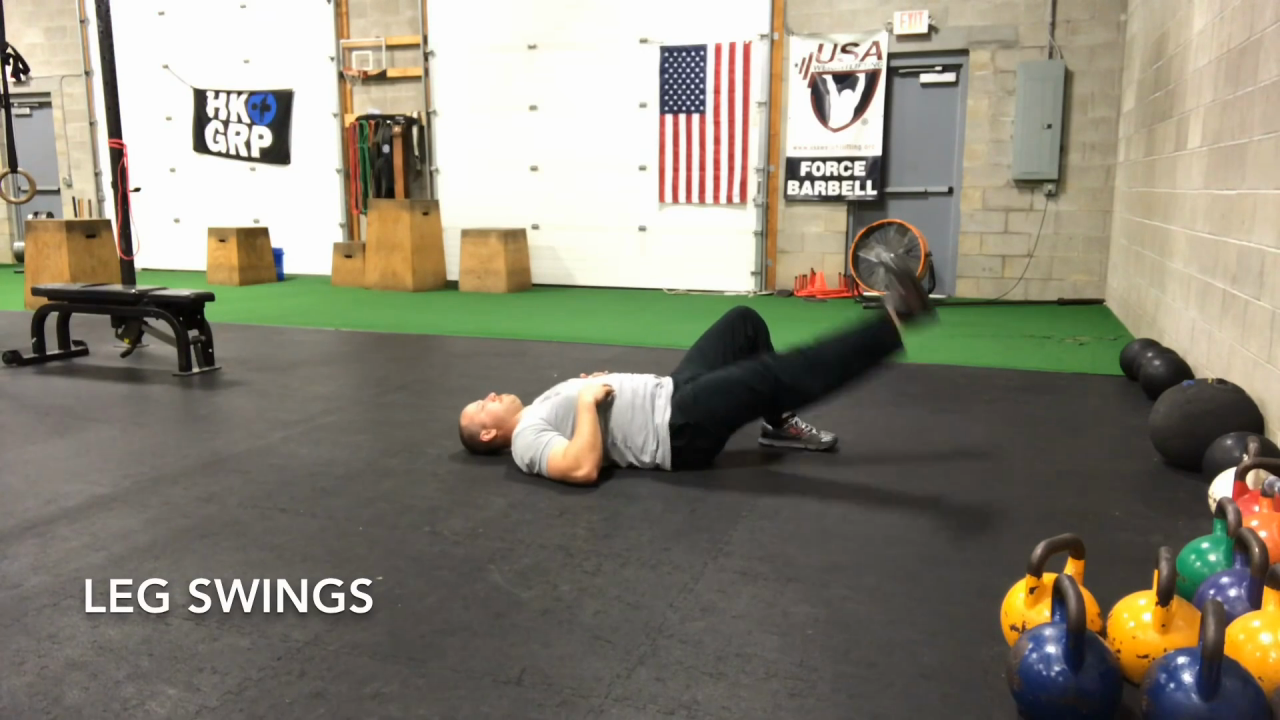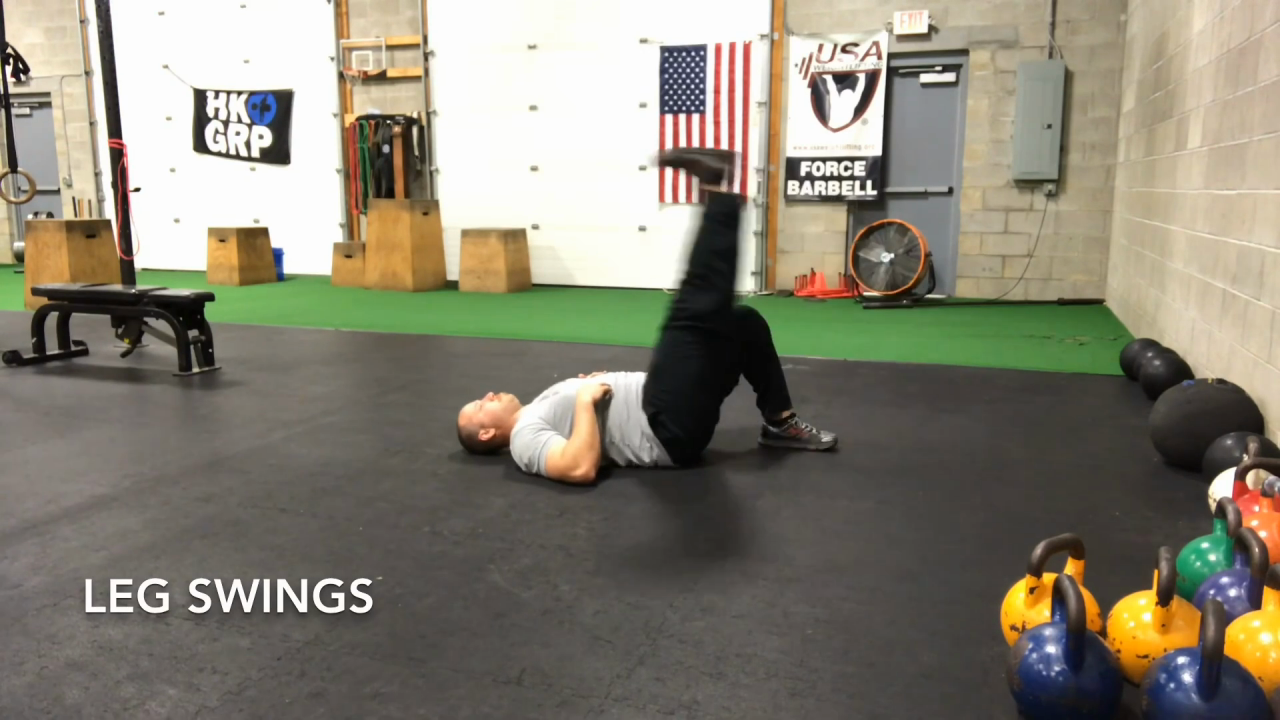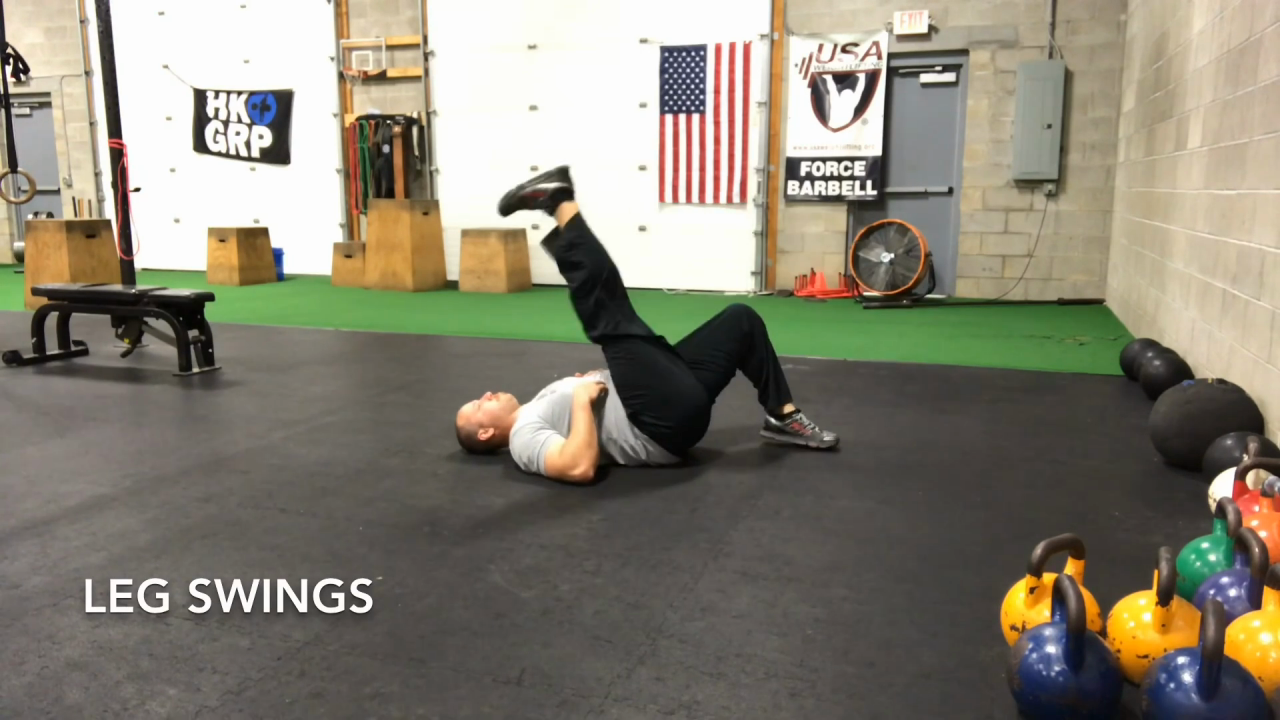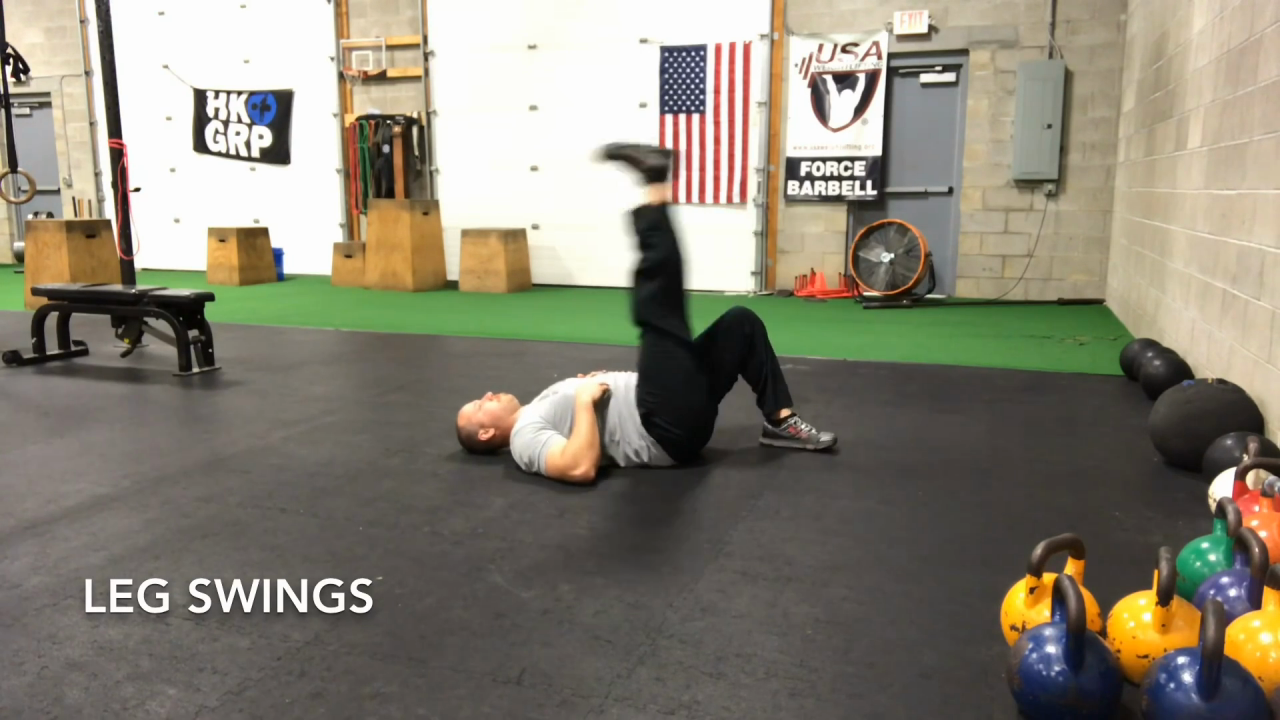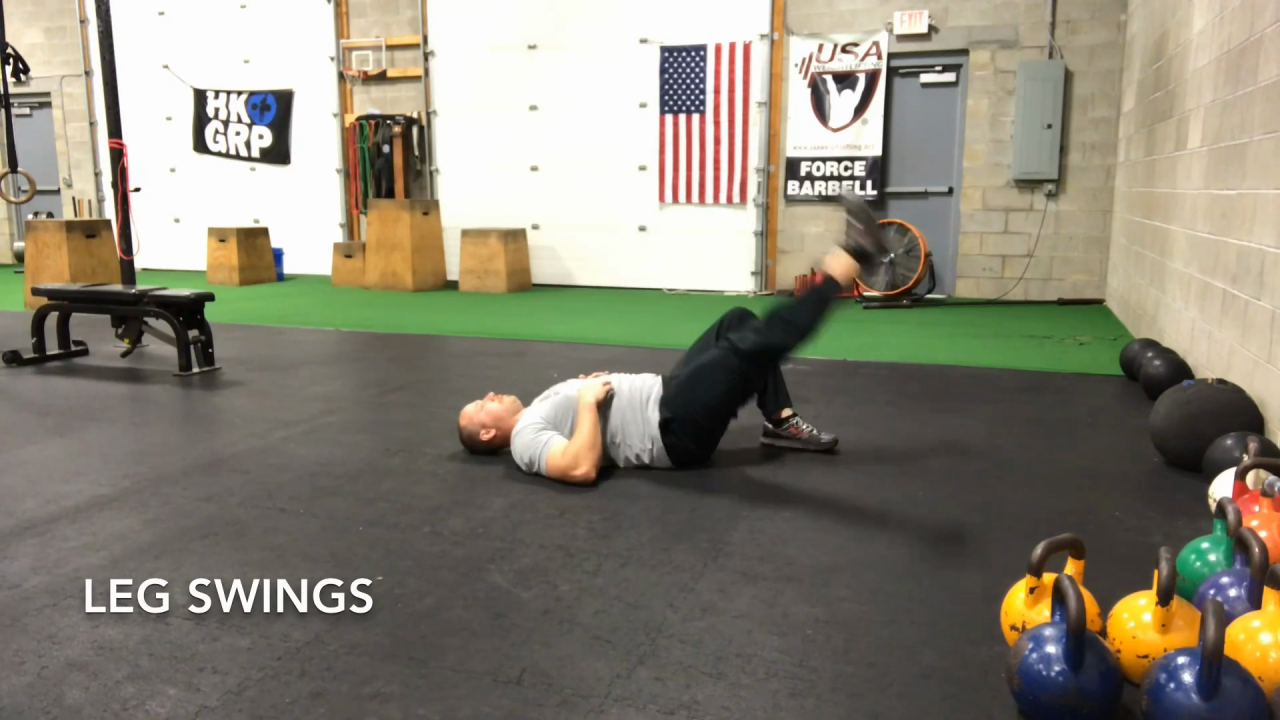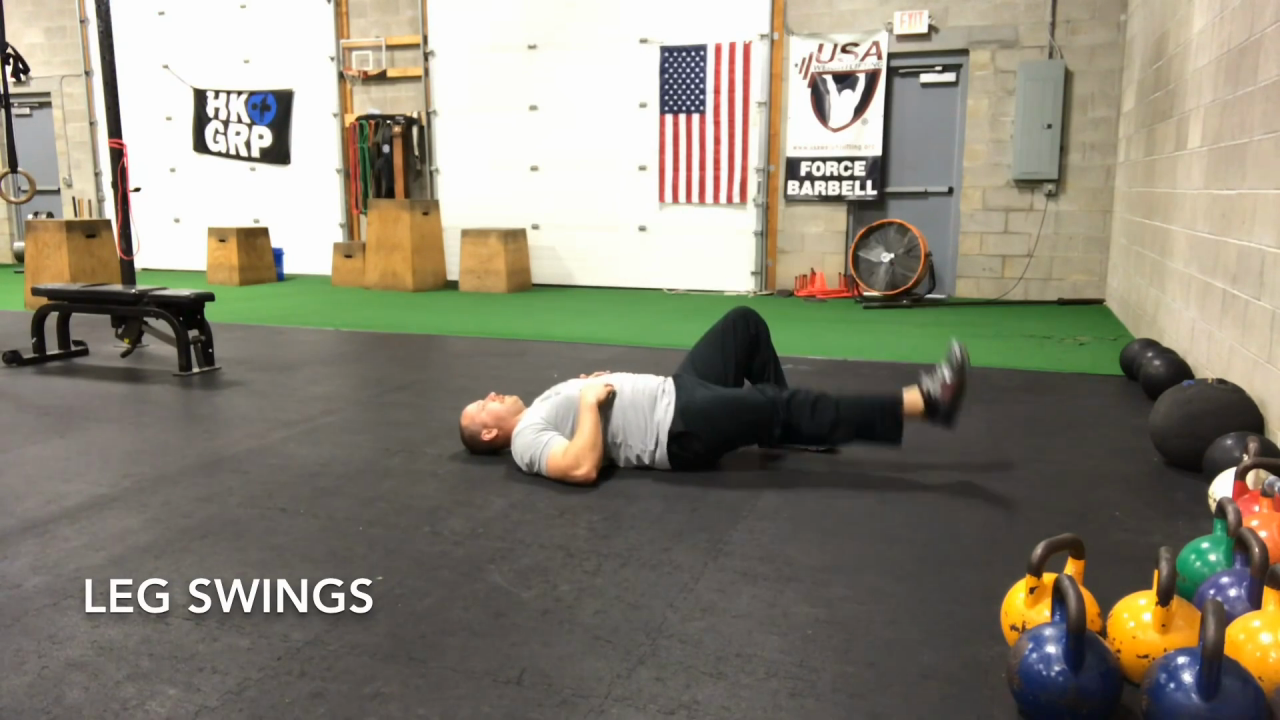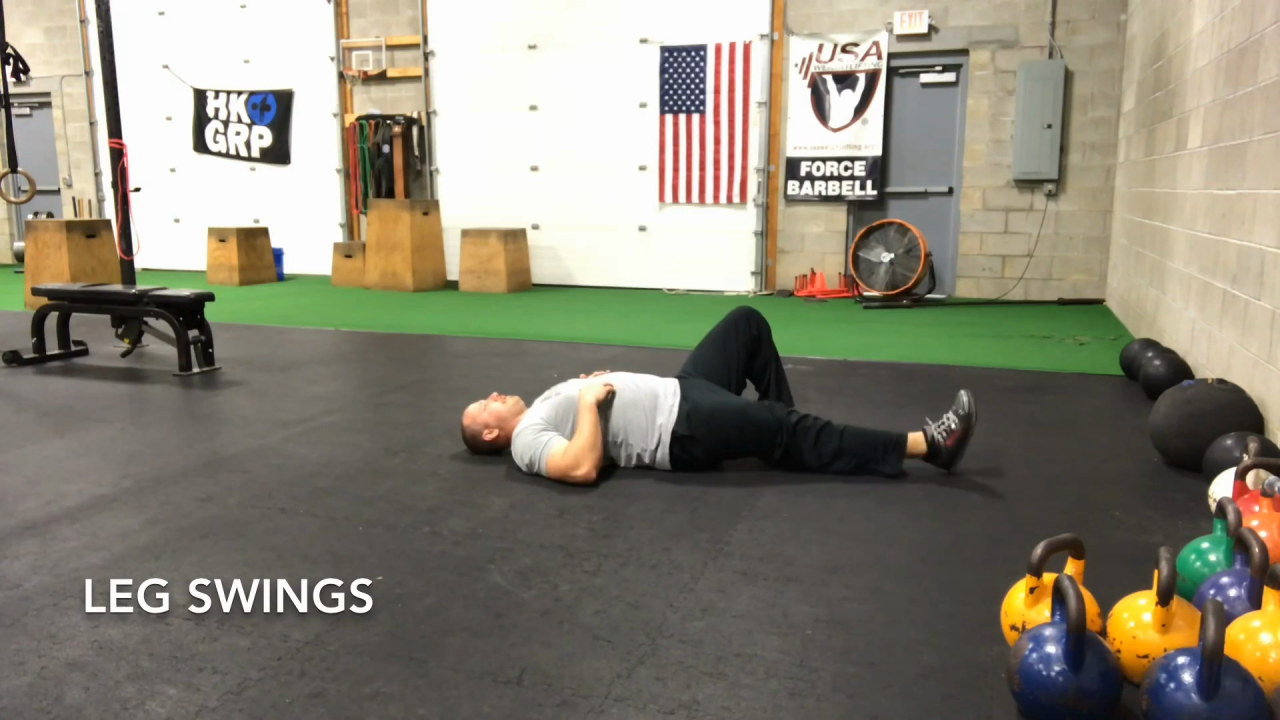
dt=0.3s
person 1, frame 1
left shoulder: (539, 408)
right shoulder: (526, 442)
right elbow: (583, 467)
left wrist: (590, 388)
right wrist: (588, 401)
left hip: (670, 392)
right hip: (681, 433)
left knee: (741, 322)
right knee: (770, 378)
left ankle: (781, 425)
right ankle: (893, 321)
person 1, frame 2
left shoulder: (538, 410)
right shoulder: (526, 440)
right elbow: (583, 468)
left wrist: (592, 383)
right wrist: (586, 401)
left hip: (662, 405)
right hip: (672, 429)
left knee: (744, 321)
right knee: (694, 317)
left ankle: (781, 423)
person 1, frame 3
left shoulder: (535, 411)
right shoulder: (524, 439)
right elbow: (581, 468)
left wrist: (588, 385)
right wrist: (582, 401)
left hip: (676, 401)
right hip: (668, 420)
left knee: (741, 320)
right knee: (607, 316)
left ankle: (784, 417)
person 1, frame 4
left shoulder: (537, 411)
right shoulder: (526, 439)
right elbow: (582, 467)
left wrist: (591, 383)
right wrist: (585, 400)
left hip: (678, 413)
right hip: (674, 426)
left knee: (741, 322)
right knee: (657, 309)
left ankle: (781, 421)
person 1, frame 5
left shoulder: (536, 414)
right shoulder: (527, 437)
right elbow: (583, 467)
left wrist: (594, 382)
right wrist: (588, 400)
left hip: (658, 394)
right hip: (675, 430)
left knee: (738, 320)
right knee: (747, 346)
left ankle: (784, 423)
right ankle: (841, 270)
person 1, frame 6
left shoulder: (540, 408)
right shoulder: (526, 439)
right elbow: (583, 467)
left wrist: (596, 385)
right wrist: (590, 400)
left hip: (675, 393)
right hip: (681, 434)
left knee: (745, 322)
right knee: (786, 405)
left ankle: (787, 429)
right ankle: (922, 401)
person 1, frame 7
left shoulder: (542, 410)
right shoulder: (527, 440)
right elbow: (583, 467)
left wrist: (591, 385)
right wrist: (589, 402)
left hip: (679, 394)
right hip: (682, 434)
left knee: (747, 322)
right knee: (794, 433)
left ankle: (780, 414)
right ankle: (928, 444)
